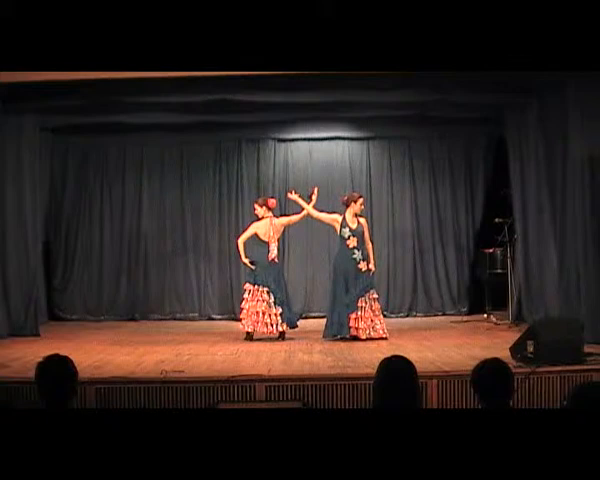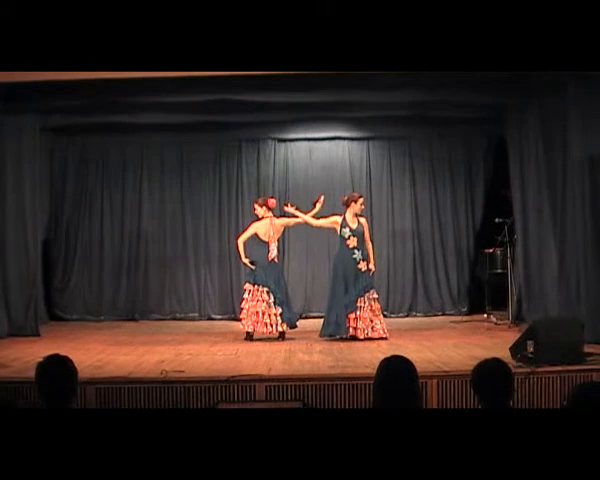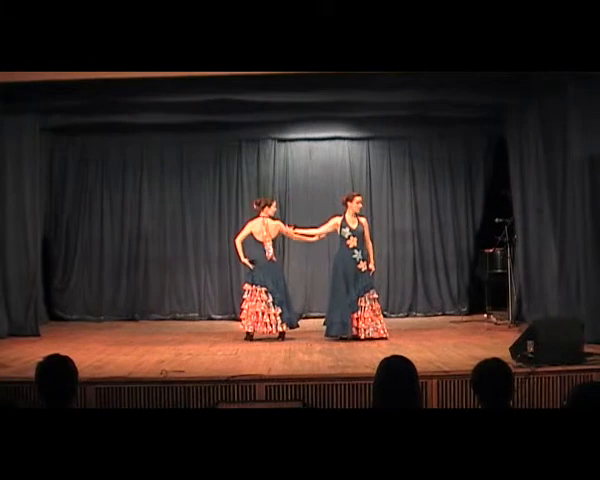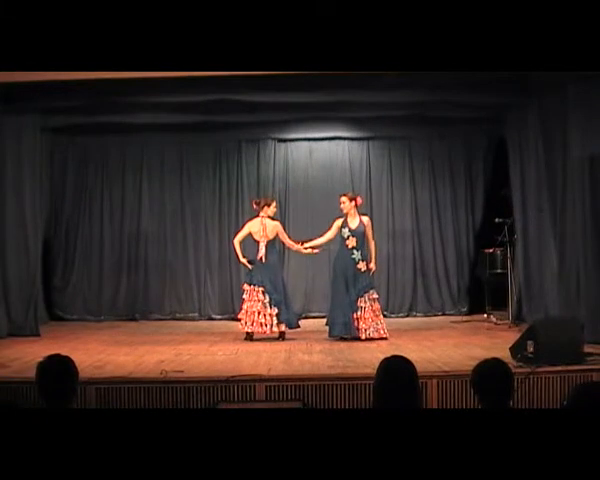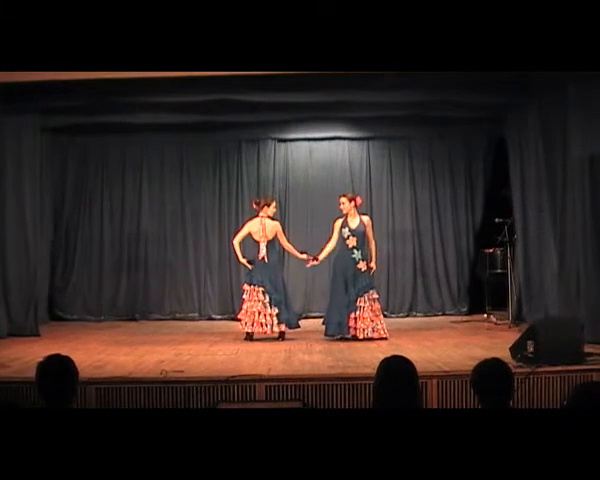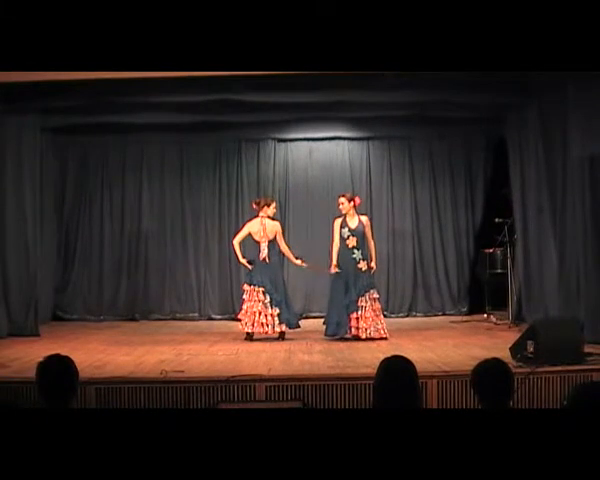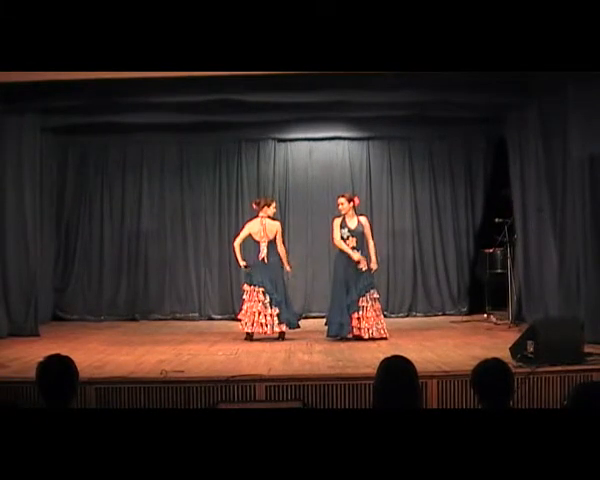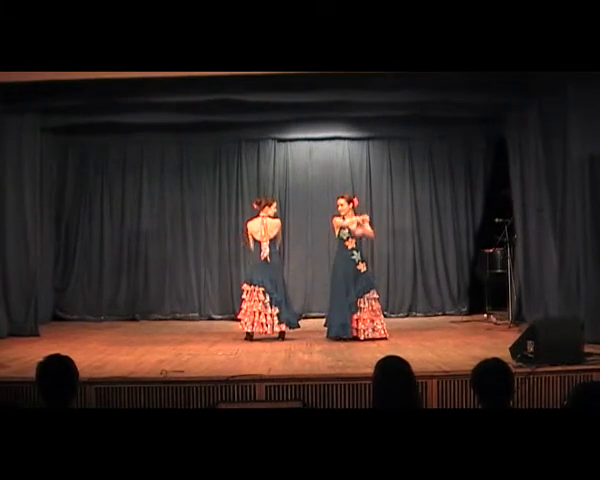
dt=0.4s
person 1, frame 1
left shoulder: (362, 221)
right shoulder: (337, 219)
left elbow: (368, 243)
right elbow: (315, 213)
left wrist: (371, 262)
right wrist: (297, 199)
left hip: (361, 264)
right hip: (344, 263)
left knee: (363, 296)
right knee: (345, 296)
left ankle: (363, 331)
right ankle: (345, 330)
person 1, frame 2
left shoulder: (362, 221)
right shoulder: (338, 220)
left elbow: (368, 243)
right elbow: (315, 222)
left wrist: (372, 261)
right wrist: (295, 212)
left hip: (361, 264)
right hip: (344, 263)
left knee: (363, 296)
right knee: (344, 296)
left ankle: (363, 330)
right ankle: (344, 331)
person 1, frame 3
left shoulder: (363, 221)
right shoulder: (338, 221)
left elbow: (368, 242)
right elbow: (318, 231)
left wrist: (371, 262)
right wrist: (295, 230)
left hip: (361, 264)
right hip: (344, 263)
left knee: (363, 296)
right knee: (344, 295)
left ankle: (364, 331)
right ankle: (345, 330)
person 1, frame 4
left shoulder: (365, 220)
right shoulder: (340, 222)
left elbow: (371, 242)
right elbow: (325, 238)
left wrist: (373, 261)
right wrist: (304, 245)
left hip: (360, 264)
right hip: (343, 263)
left knee: (363, 296)
right knee: (344, 296)
left ankle: (364, 331)
right ankle: (345, 331)
person 1, frame 5
left shoulder: (365, 220)
right shoulder: (339, 222)
left elbow: (371, 241)
right elbow: (332, 242)
left wrist: (373, 260)
right wrist: (319, 258)
left hip: (360, 264)
right hip: (343, 263)
left knee: (363, 295)
right knee: (343, 296)
left ankle: (365, 331)
right ankle: (345, 330)
person 1, frame 6
left shoulder: (364, 220)
right shoulder: (338, 222)
left elbow: (370, 241)
right elbow: (336, 242)
left wrist: (373, 260)
right wrist: (334, 262)
left hip: (361, 263)
right hip: (345, 263)
left knee: (364, 295)
right knee: (344, 295)
left ankle: (365, 330)
right ankle: (345, 330)
person 1, frame 7
left shoulder: (363, 220)
right shoulder: (337, 221)
left elbow: (370, 241)
right elbow: (337, 240)
left wrist: (373, 260)
right wrist: (352, 253)
left hip: (361, 263)
right hip: (343, 262)
left knee: (364, 295)
right knee: (344, 295)
left ankle: (365, 330)
right ankle: (346, 330)
person 1, frame 8
left shoulder: (362, 220)
right shoulder: (337, 220)
left elbow: (371, 234)
right elbow: (346, 223)
left wrist: (363, 229)
right wrist: (360, 219)
left hip: (359, 262)
right hip: (343, 263)
left knee: (364, 296)
right knee: (344, 296)
left ankle: (364, 331)
right ankle: (344, 331)
person 2, frame 1
left shoulder: (257, 225)
right shoulder: (281, 222)
left elbow: (240, 240)
right elbow: (301, 215)
left wrist: (243, 258)
right wrist: (312, 202)
left hip: (258, 267)
right hip: (274, 266)
left knee: (253, 299)
right knee: (277, 297)
left ankle: (250, 332)
right ankle: (281, 331)
person 2, frame 2
left shoulder: (257, 225)
right shoulder: (280, 223)
left elbow: (240, 240)
right elbow: (302, 219)
left wrist: (244, 258)
right wrist: (317, 208)
left hip: (258, 266)
right hip: (274, 266)
left knee: (254, 298)
right knee: (278, 297)
left ankle: (250, 332)
right ankle: (281, 331)
person 2, frame 3
left shoulder: (252, 224)
right shoulder: (277, 224)
left elbow: (238, 240)
right elbow: (294, 236)
left wrist: (243, 258)
right wrist: (312, 239)
left hip: (259, 266)
right hip: (273, 265)
left knee: (254, 297)
right knee: (280, 297)
left ankle: (249, 332)
right ankle: (281, 332)
person 2, frame 4
left shoulder: (251, 224)
right shoulder: (276, 225)
left elbow: (236, 240)
right elbow: (288, 243)
left wrist: (241, 258)
right wrist: (304, 250)
left hip: (257, 265)
right hip: (272, 264)
left knee: (254, 297)
right knee: (277, 296)
left ankle: (250, 332)
right ankle: (281, 331)
person 2, frame 5
left shoulder: (251, 224)
right shoulder: (275, 225)
left elbow: (235, 241)
right elbow: (285, 244)
left wrist: (241, 258)
right wrist: (300, 256)
left hip: (257, 264)
right hip: (272, 264)
left knee: (253, 297)
right knee: (276, 295)
left ankle: (250, 332)
right ankle: (281, 331)
person 2, frame 6
left shoulder: (251, 224)
right shoulder: (275, 225)
left elbow: (235, 241)
right elbow: (283, 247)
left wrist: (241, 258)
right wrist: (294, 260)
left hip: (257, 264)
right hip: (273, 264)
left knee: (254, 297)
right knee: (277, 295)
left ankle: (250, 332)
right ankle: (281, 331)
person 2, frame 7
left shoulder: (251, 225)
right shoulder: (276, 225)
left elbow: (236, 243)
right elbow: (280, 247)
left wrist: (240, 260)
right wrist: (286, 264)
left hip: (256, 265)
right hip: (273, 264)
left knee: (253, 298)
right knee: (276, 295)
left ankle: (250, 332)
right ankle: (281, 331)
person 2, frame 8
left shoulder: (251, 224)
right shoulder: (277, 223)
left elbow: (251, 245)
left hip: (257, 264)
right hip: (273, 263)
left knee: (254, 298)
right knee: (277, 295)
left ankle: (250, 332)
right ankle: (281, 331)
